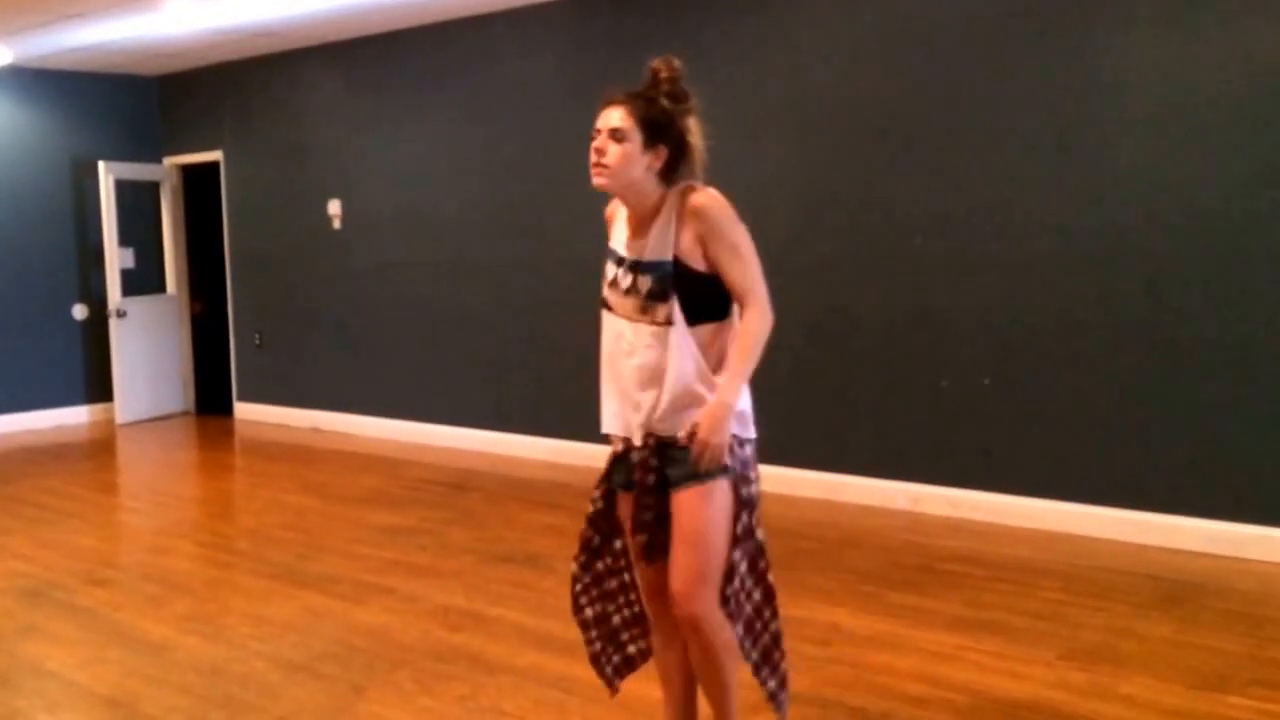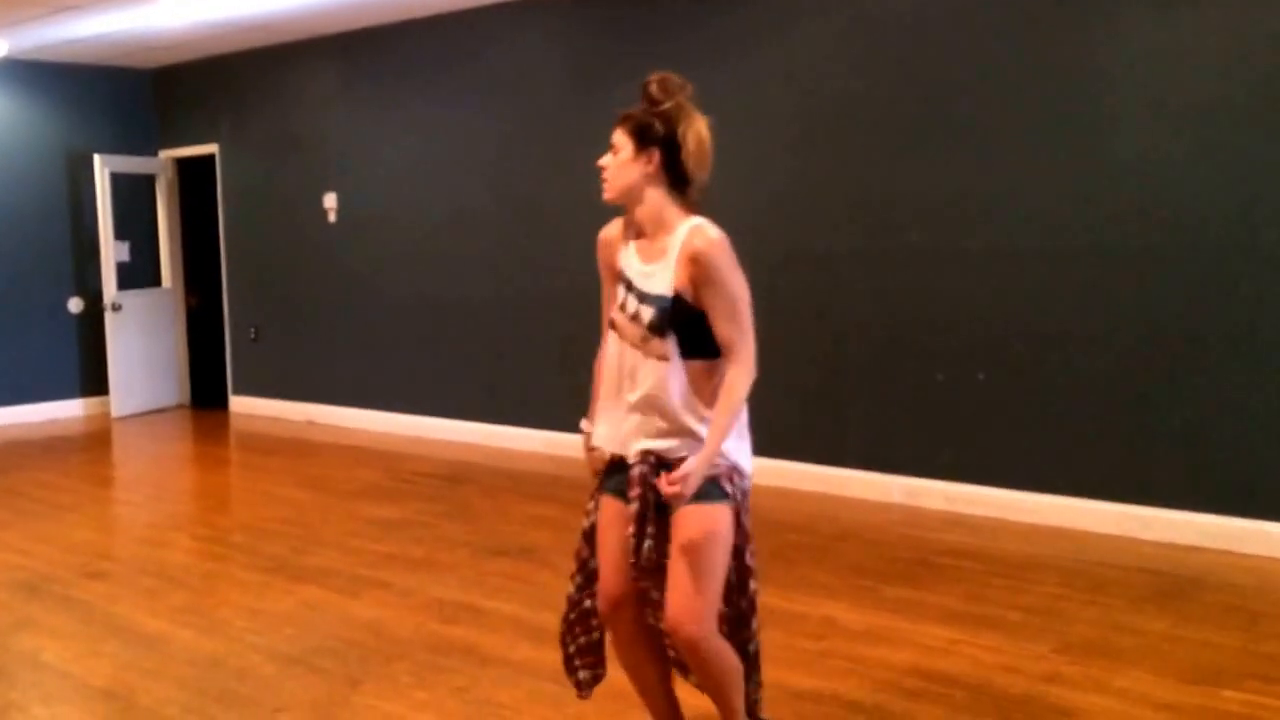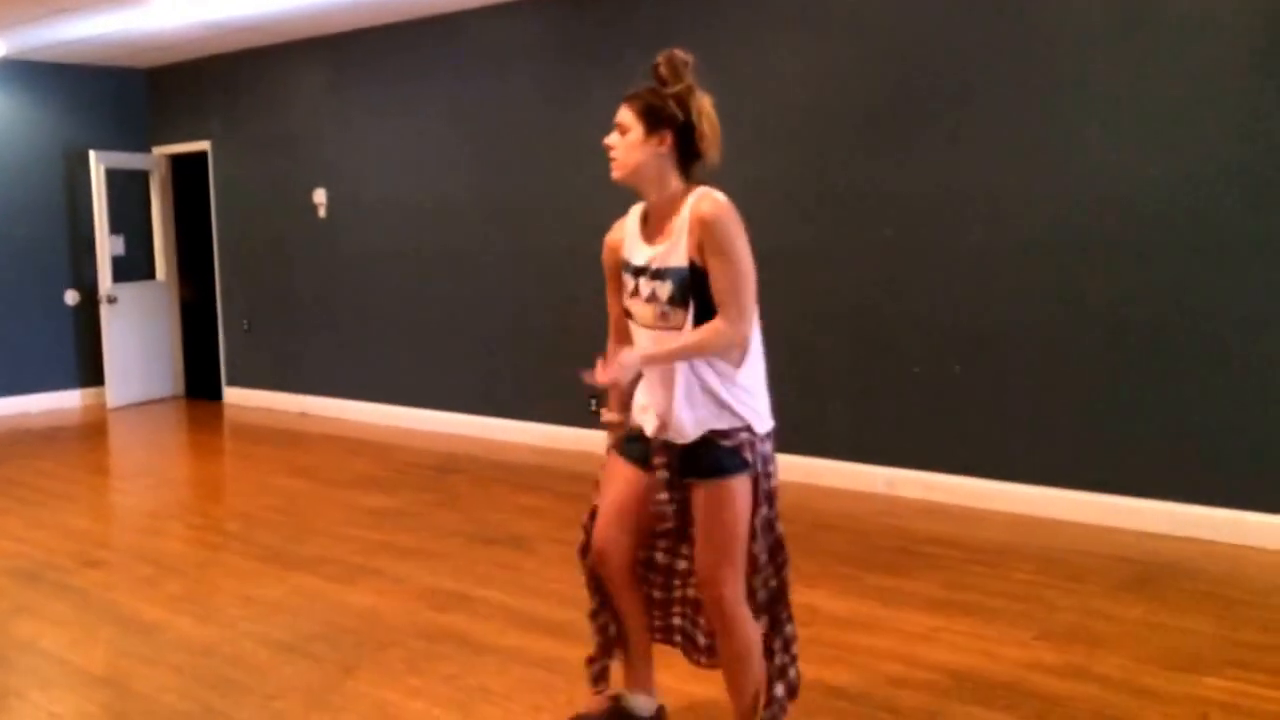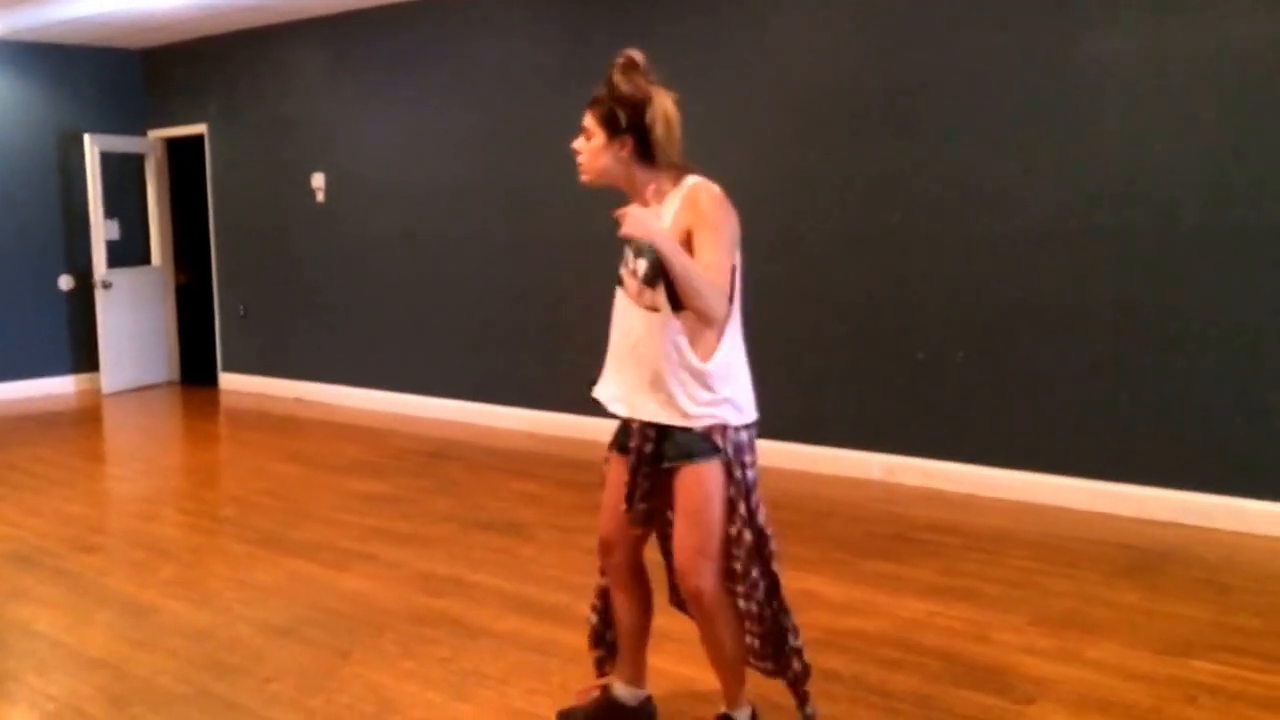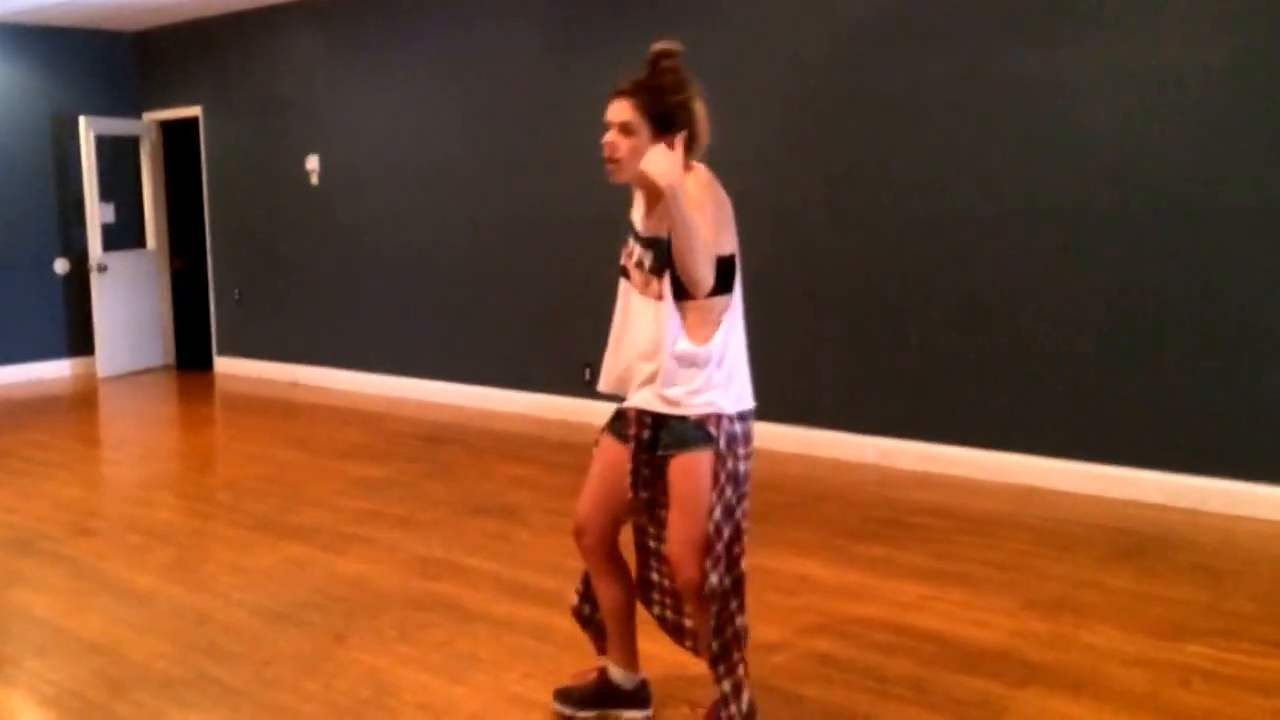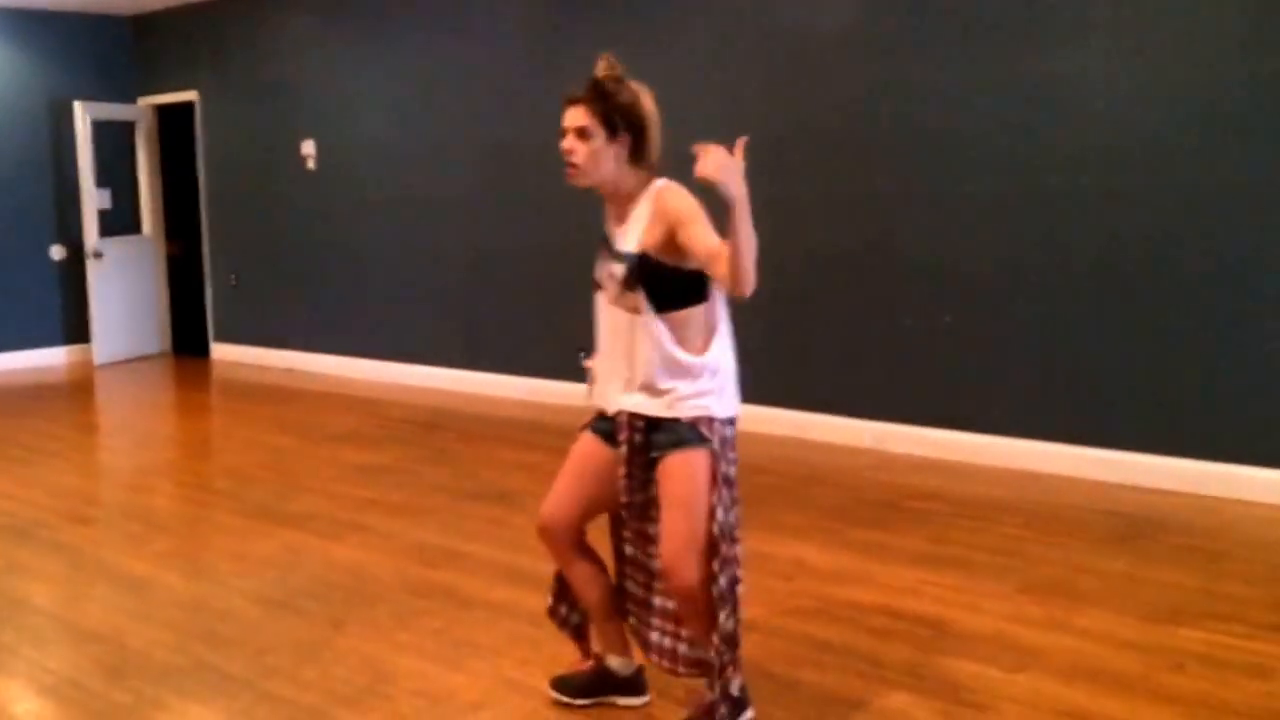
dt=0.4s
person 1, frame 1
left shoulder: (701, 207)
right shoulder: (613, 217)
left elbow: (758, 310)
left wrist: (724, 397)
left hip: (702, 438)
right hip: (637, 437)
left knee: (694, 602)
right knee: (653, 599)
person 1, frame 2
left shoulder: (702, 245)
right shoulder: (613, 241)
left elbow: (742, 358)
left wrist: (710, 453)
right wrist: (597, 424)
left hip: (698, 458)
right hip: (629, 453)
left knee: (687, 623)
right knee: (612, 603)
person 1, frame 3
left shoulder: (709, 214)
right shoulder: (619, 237)
left elbow: (736, 330)
left wrist: (647, 359)
right wrist: (618, 410)
left hip: (723, 426)
right hip: (650, 425)
left knee: (719, 590)
right knee: (611, 550)
person 1, frame 4
left shoulder: (701, 199)
right shoulder: (640, 205)
left elbow: (712, 308)
left wrist: (661, 241)
left hip: (705, 419)
right hip: (642, 411)
left knee: (700, 577)
right knee: (615, 549)
person 1, frame 5
left shoulder: (696, 187)
right shoulder: (642, 196)
left elbow: (698, 281)
left wrist: (670, 188)
left hip: (705, 410)
right hip: (643, 402)
left knee: (691, 568)
right knee: (592, 529)
person 1, frame 6
left shoulder: (671, 202)
right shoulder: (613, 204)
left elbow: (737, 282)
left wrist: (736, 197)
left hip: (691, 413)
right hip: (624, 407)
left knee: (684, 570)
right knee: (556, 523)
right ankle: (617, 663)
